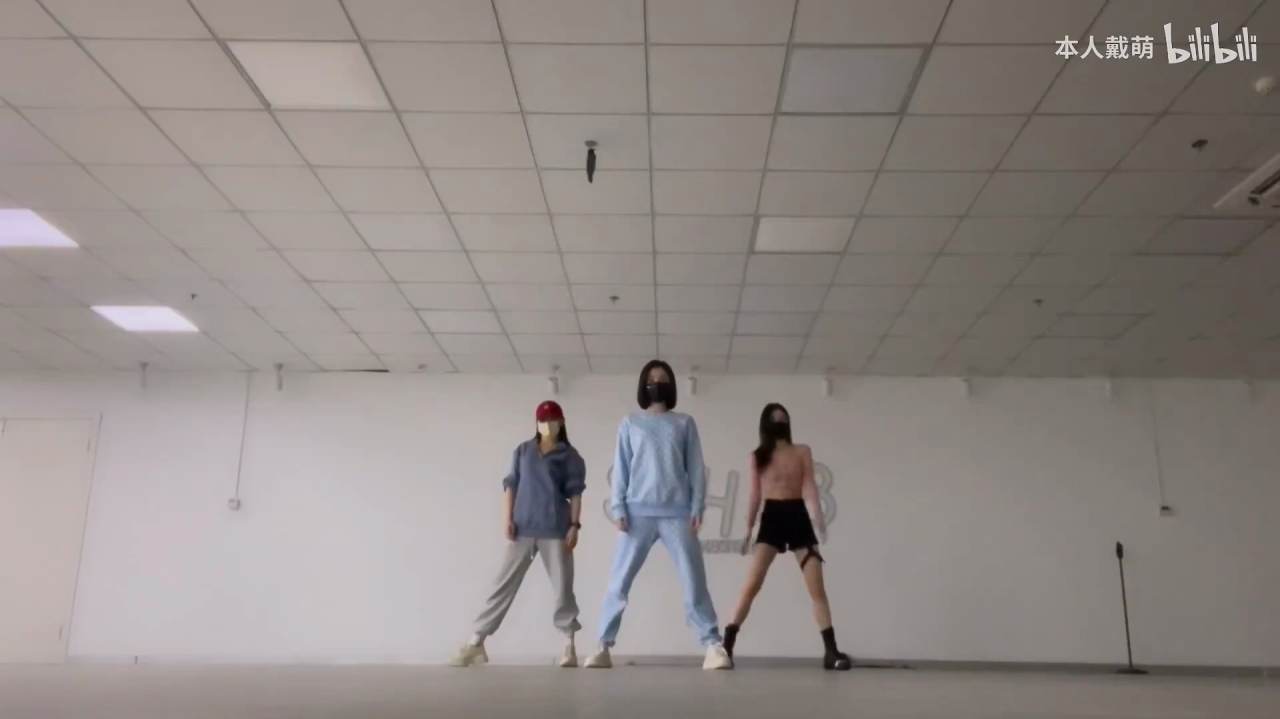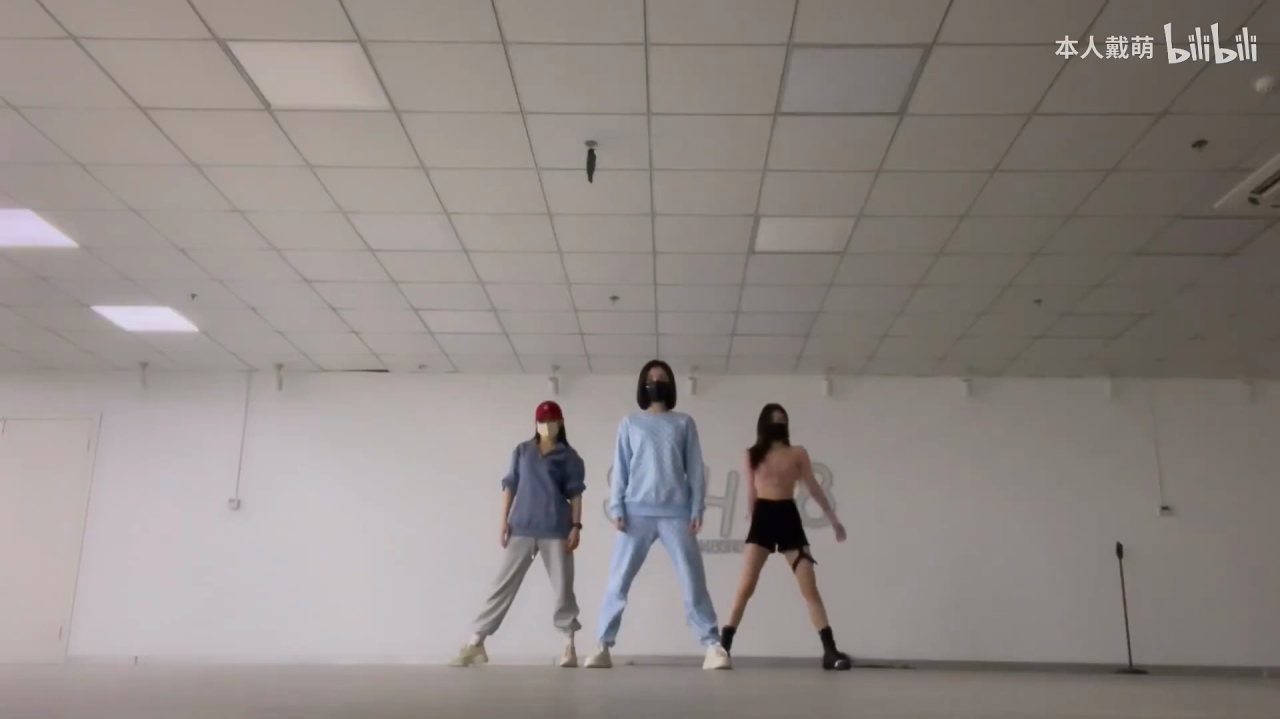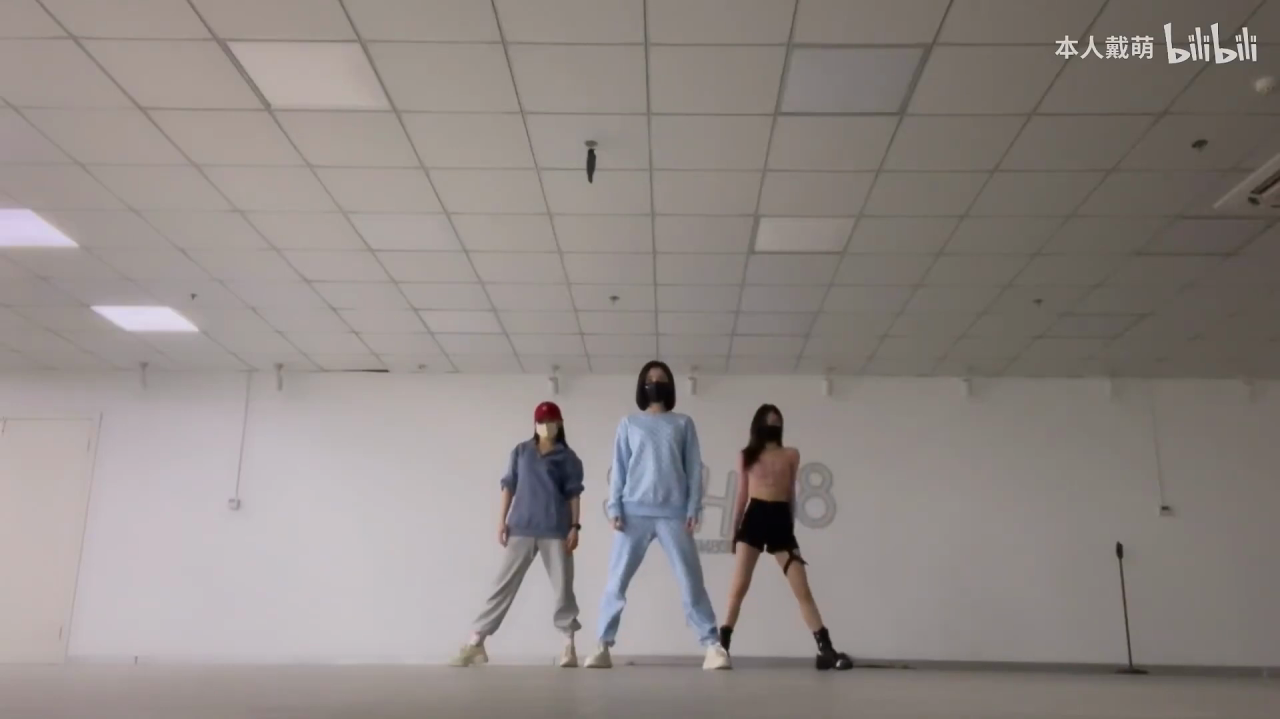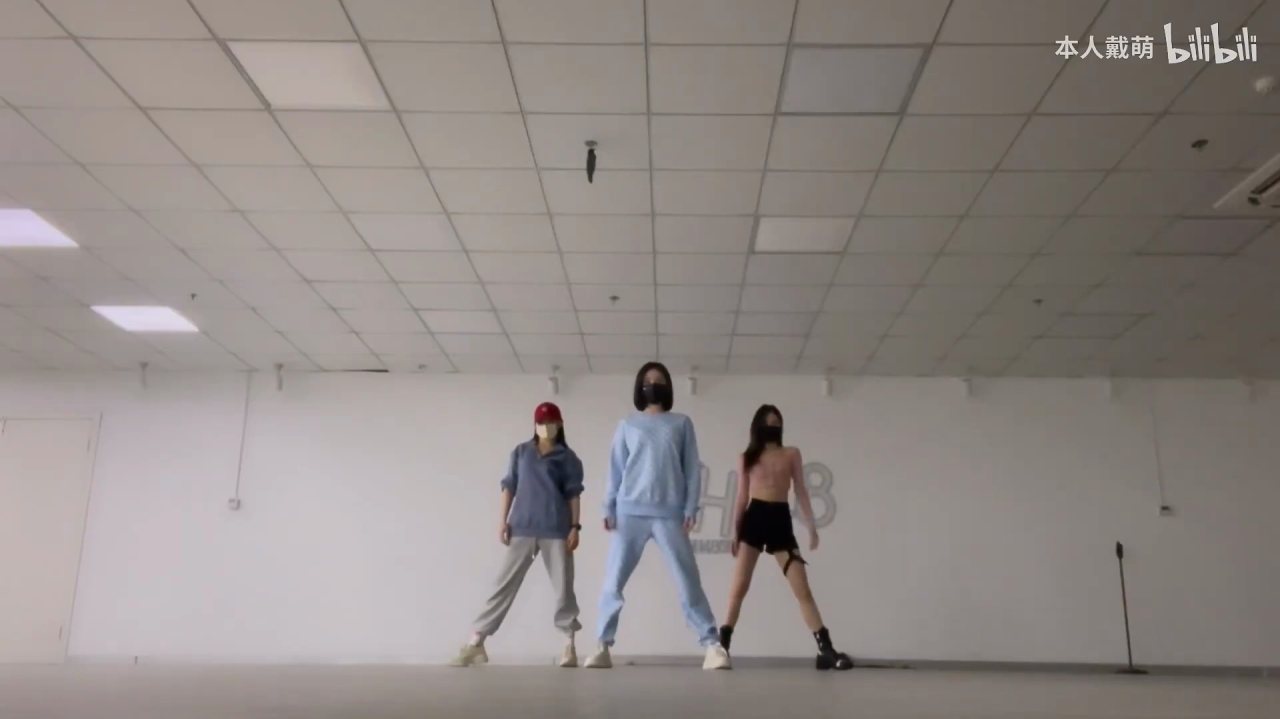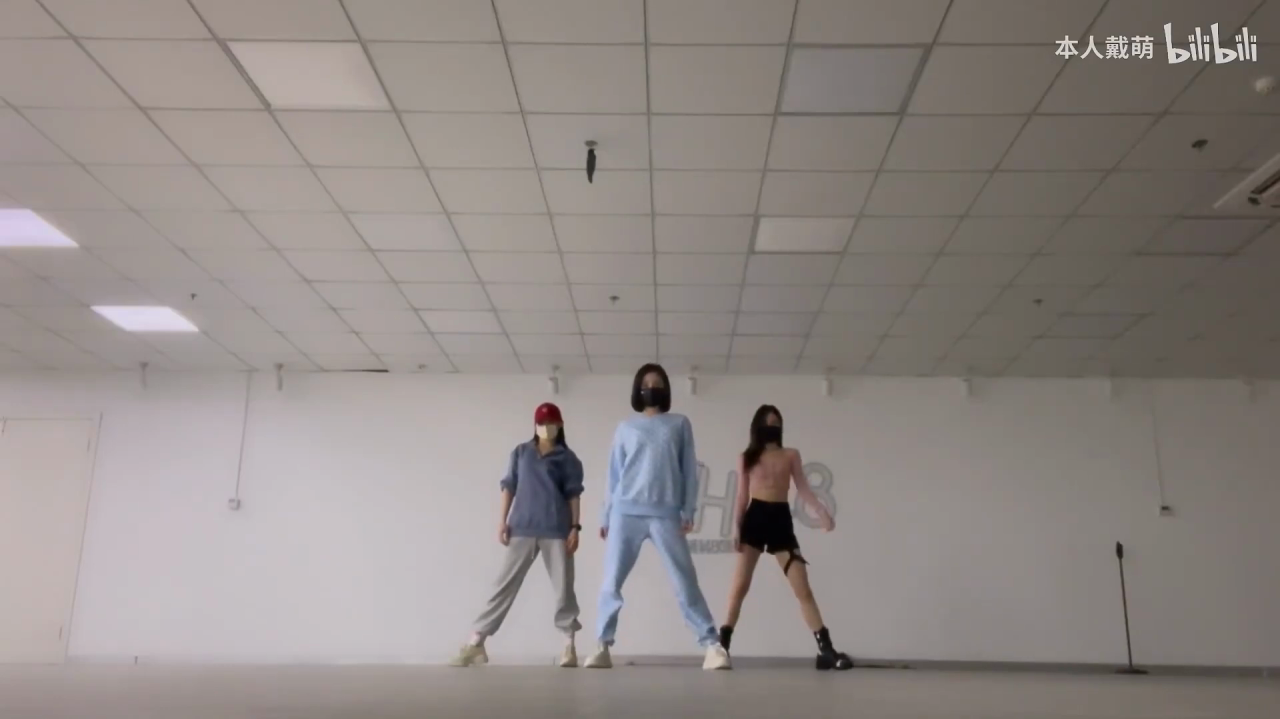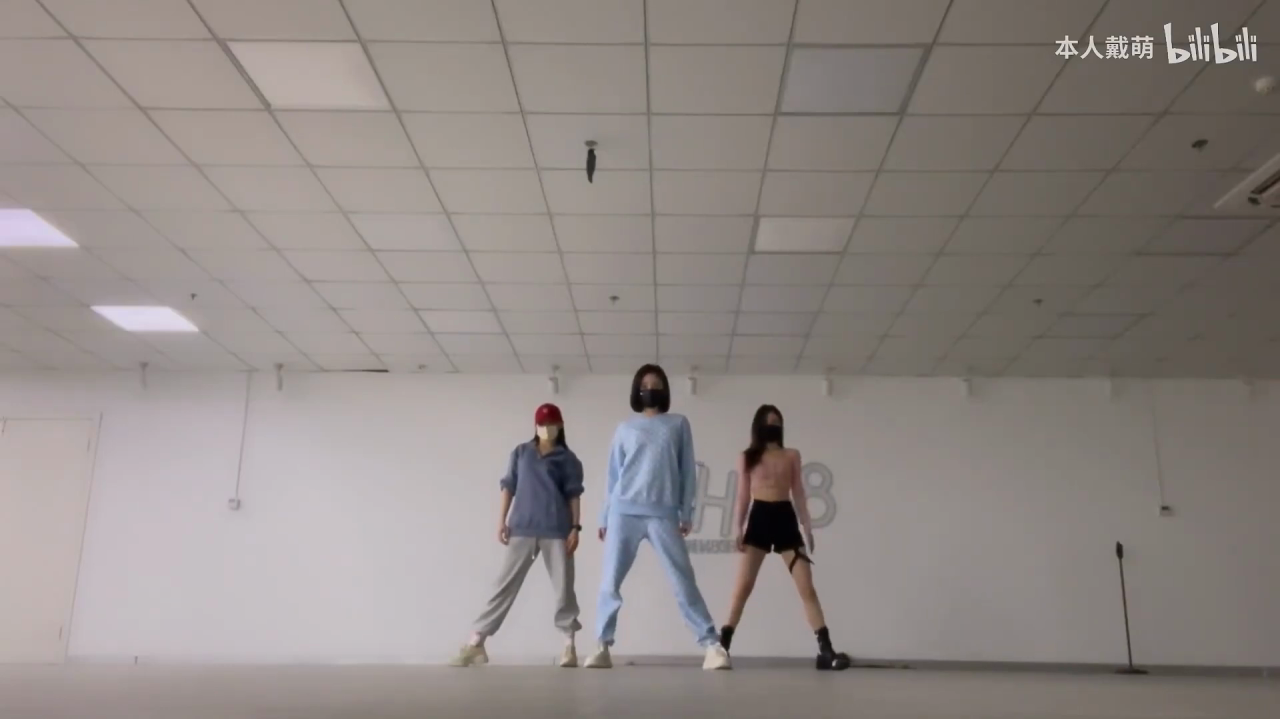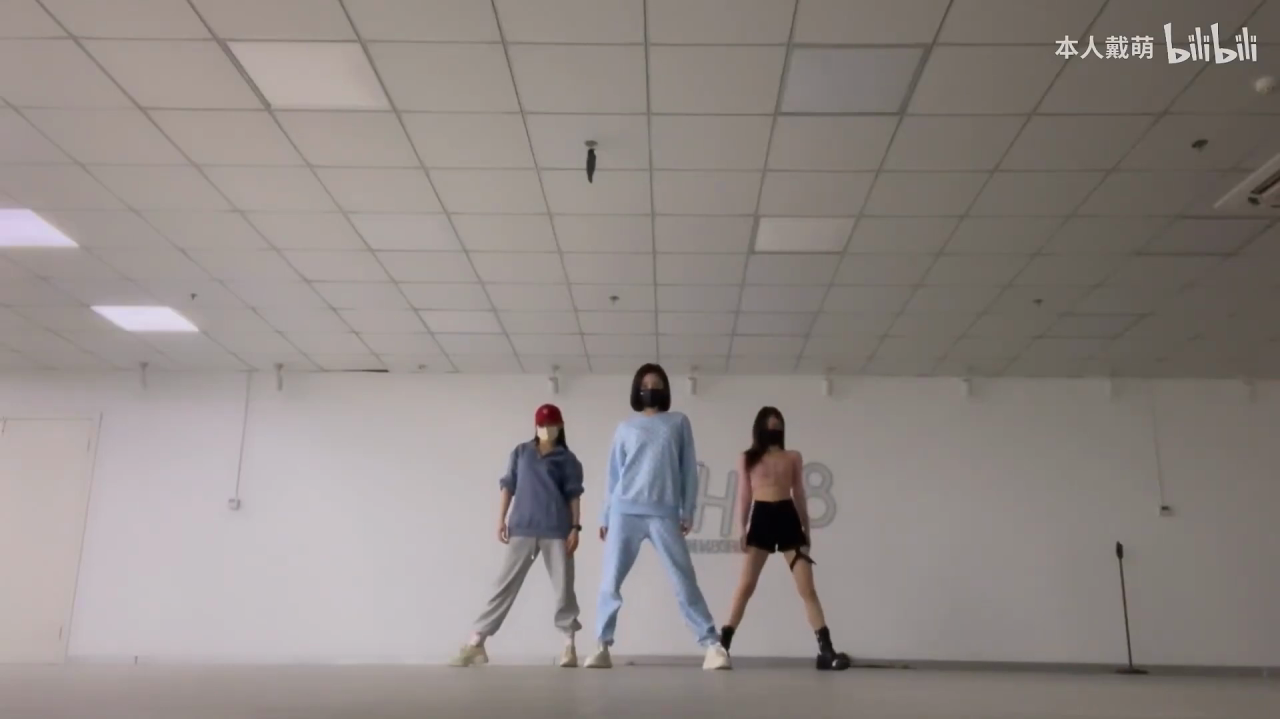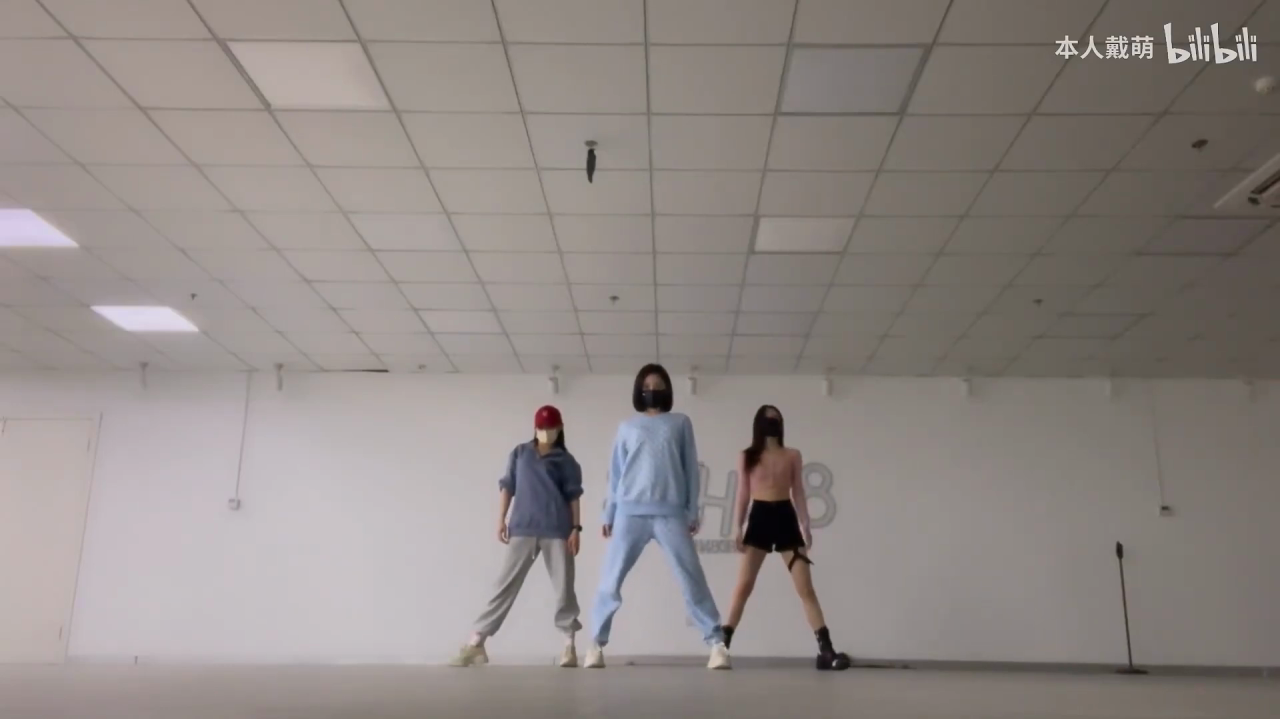
dt=0.3s
person 1, frame 1
left shoulder: (684, 423)
right shoulder: (630, 424)
left elbow: (695, 468)
right elbow: (620, 468)
left wrist: (697, 508)
right wrist: (618, 508)
left hip: (677, 513)
right hip: (637, 513)
left knee: (694, 580)
right knee: (619, 581)
left ankle: (713, 645)
right ankle: (603, 646)
person 1, frame 2
left shoulder: (684, 423)
right shoulder: (630, 423)
left elbow: (695, 468)
right elbow: (620, 468)
left wrist: (697, 509)
right wrist: (616, 508)
left hip: (676, 513)
right hip: (637, 512)
left knee: (693, 581)
right knee: (618, 581)
left ankle: (713, 646)
right ankle: (603, 647)
person 1, frame 3
left shoulder: (683, 424)
right shoulder: (629, 424)
left elbow: (694, 469)
right elbow: (619, 468)
left wrist: (693, 509)
right wrist: (614, 507)
left hip: (673, 514)
right hip: (634, 512)
left knee: (691, 581)
right knee: (616, 581)
left ankle: (713, 645)
right ankle: (603, 646)
person 1, frame 4
left shoulder: (681, 423)
right shoulder: (627, 425)
left elbow: (692, 468)
right elbow: (616, 470)
left wrist: (690, 509)
right wrist: (608, 508)
left hip: (669, 514)
right hip: (630, 512)
left knee: (688, 581)
right knee: (613, 581)
left ankle: (712, 645)
right ankle: (603, 646)
person 1, frame 5
left shoulder: (680, 424)
right shoulder: (626, 428)
left elbow: (689, 470)
right elbow: (614, 474)
left wrist: (688, 512)
right wrist: (606, 516)
left hip: (665, 514)
right hip: (626, 512)
left knee: (685, 581)
right knee: (611, 581)
left ankle: (712, 645)
right ankle: (603, 646)
person 1, frame 6
left shoulder: (678, 424)
right shoulder: (625, 428)
left elbow: (687, 471)
right elbow: (613, 474)
left wrist: (686, 513)
right wrist: (604, 517)
left hip: (662, 514)
right hip: (624, 512)
left knee: (683, 580)
right knee: (610, 581)
left ankle: (712, 645)
right ankle: (603, 646)
person 1, frame 7
left shoulder: (679, 423)
right shoulder: (625, 428)
left elbow: (688, 469)
right elbow: (614, 474)
left wrist: (688, 512)
right wrist: (605, 517)
left hip: (664, 514)
right hip: (625, 512)
left knee: (685, 580)
right knee: (610, 581)
left ankle: (712, 645)
right ankle: (602, 646)
person 1, frame 8
left shoulder: (681, 423)
right shoulder: (627, 427)
left elbow: (691, 469)
right elbow: (616, 473)
left wrist: (693, 512)
right wrist: (608, 515)
left hip: (670, 513)
right hip: (630, 512)
left knee: (692, 579)
right knee: (610, 580)
left ankle: (717, 643)
right ankle: (597, 645)
person 2, frame 1
left shoulder: (802, 452)
right shoulder: (758, 457)
left elbow: (810, 486)
right elbow: (755, 494)
left wrist: (819, 514)
right wrist: (748, 529)
left hip: (798, 518)
right hip: (771, 519)
left knee: (817, 587)
right knee: (752, 585)
left ankle: (832, 651)
right ankle: (726, 645)
person 2, frame 2
left shoulder: (797, 453)
right shoulder: (752, 455)
left elbow: (813, 486)
right elbow: (752, 493)
left wrist: (833, 519)
right wrist: (754, 523)
left hip: (789, 517)
right hip: (763, 519)
left knee: (810, 588)
right knee: (746, 586)
left ankle: (830, 651)
right ankle: (723, 647)
person 2, frame 3
left shoulder: (791, 455)
right shoulder: (746, 456)
left elbow: (791, 493)
right elbow: (741, 494)
left wrist: (791, 526)
right wrist: (735, 530)
left hip: (780, 521)
right hip: (754, 518)
left knee: (802, 589)
right knee: (739, 587)
left ankle: (826, 650)
right ankle: (721, 647)
person 2, frame 4
left shoulder: (792, 454)
right shoulder: (747, 458)
left elbow: (801, 490)
right elbow: (741, 496)
left wrist: (811, 525)
right wrist: (735, 531)
left hip: (781, 521)
right hip: (754, 519)
left knee: (802, 589)
right knee: (739, 587)
left ankle: (826, 650)
right ankle: (722, 647)
person 2, frame 5
left shoulder: (791, 455)
right shoulder: (747, 458)
left elbow: (803, 488)
right elbow: (742, 495)
left wrist: (823, 512)
right wrist: (737, 528)
left hip: (781, 520)
right hip: (755, 519)
left knee: (803, 589)
right knee: (739, 587)
left ankle: (827, 650)
right ankle: (721, 647)
person 2, frame 6
left shoulder: (792, 456)
right shoulder: (747, 458)
left elbow: (798, 492)
right elbow: (742, 494)
left wrist: (807, 526)
right wrist: (738, 528)
left hip: (786, 520)
right hip: (759, 519)
left knee: (807, 588)
right knee: (743, 586)
left ankle: (826, 650)
right ankle: (722, 646)
person 2, frame 7
left shoulder: (793, 457)
right shoulder: (747, 458)
left elbow: (799, 494)
right elbow: (744, 495)
left wrist: (807, 530)
right wrist: (742, 528)
left hip: (788, 519)
right hip: (761, 520)
left knee: (807, 588)
right knee: (745, 587)
left ankle: (827, 651)
right ankle: (722, 646)
person 2, frame 8
left shoulder: (792, 455)
right shoulder: (747, 457)
left elbow: (798, 492)
right elbow: (742, 493)
left wrist: (806, 527)
right wrist: (738, 528)
left hip: (786, 519)
right hip: (759, 519)
left knee: (805, 588)
right knee: (743, 586)
left ankle: (826, 650)
right ankle: (722, 645)
person 3, frame 1
left shoulder: (569, 456)
right shoulder: (523, 450)
left elbow: (575, 492)
right elbow: (511, 485)
left wrist: (574, 525)
right wrist: (508, 517)
left hip: (555, 529)
right hip: (523, 527)
left knee: (562, 586)
right knee: (505, 583)
left ankle: (569, 646)
right ankle: (476, 643)
person 3, frame 2
left shoulder: (568, 456)
right shoulder: (522, 451)
left elbow: (575, 493)
right elbow: (510, 486)
left wrist: (576, 526)
right wrist: (504, 520)
left hip: (555, 529)
right hip: (522, 527)
left knee: (563, 586)
right knee: (505, 583)
left ankle: (569, 646)
right ankle: (475, 643)
person 3, frame 3
left shoulder: (567, 456)
right shoulder: (521, 451)
left elbow: (573, 493)
right elbow: (509, 486)
left wrist: (575, 526)
right wrist: (502, 520)
left hip: (555, 529)
right hip: (522, 527)
left knee: (563, 586)
right knee: (505, 583)
left ankle: (569, 646)
right ankle: (475, 643)
person 3, frame 4
left shoulder: (567, 457)
right shoulder: (521, 452)
left elbow: (573, 494)
right elbow: (509, 487)
left wrist: (575, 527)
right wrist: (503, 520)
left hip: (556, 529)
right hip: (523, 527)
left knee: (563, 586)
right knee: (506, 583)
left ankle: (569, 646)
right ankle: (476, 643)
person 3, frame 5
left shoulder: (567, 457)
right shoulder: (520, 452)
left elbow: (573, 494)
right elbow: (509, 487)
left wrist: (575, 527)
right wrist: (503, 520)
left hip: (556, 529)
right hip: (522, 528)
left knee: (564, 586)
right knee: (506, 584)
left ankle: (569, 646)
right ankle: (475, 643)
person 3, frame 6
left shoulder: (567, 458)
right shoulder: (521, 452)
left elbow: (574, 494)
right elbow: (508, 486)
left wrist: (575, 527)
right wrist: (502, 520)
left hip: (557, 530)
right hip: (522, 528)
left knee: (564, 586)
right knee: (506, 584)
left ankle: (569, 646)
right ankle: (476, 643)
person 3, frame 7
left shoulder: (567, 459)
right shoulder: (521, 452)
left elbow: (573, 495)
right elbow: (508, 486)
left wrist: (575, 527)
right wrist: (502, 519)
left hip: (557, 529)
right hip: (522, 528)
left knee: (564, 586)
right knee: (506, 584)
left ankle: (569, 646)
right ankle: (475, 643)
person 3, frame 8
left shoulder: (566, 460)
right shoulder: (520, 453)
left elbow: (573, 496)
right elbow: (507, 486)
left wrist: (576, 528)
right wrist: (501, 519)
left hip: (557, 530)
right hip: (523, 528)
left knee: (564, 586)
right knee: (507, 584)
left ankle: (569, 646)
right ankle: (476, 643)
